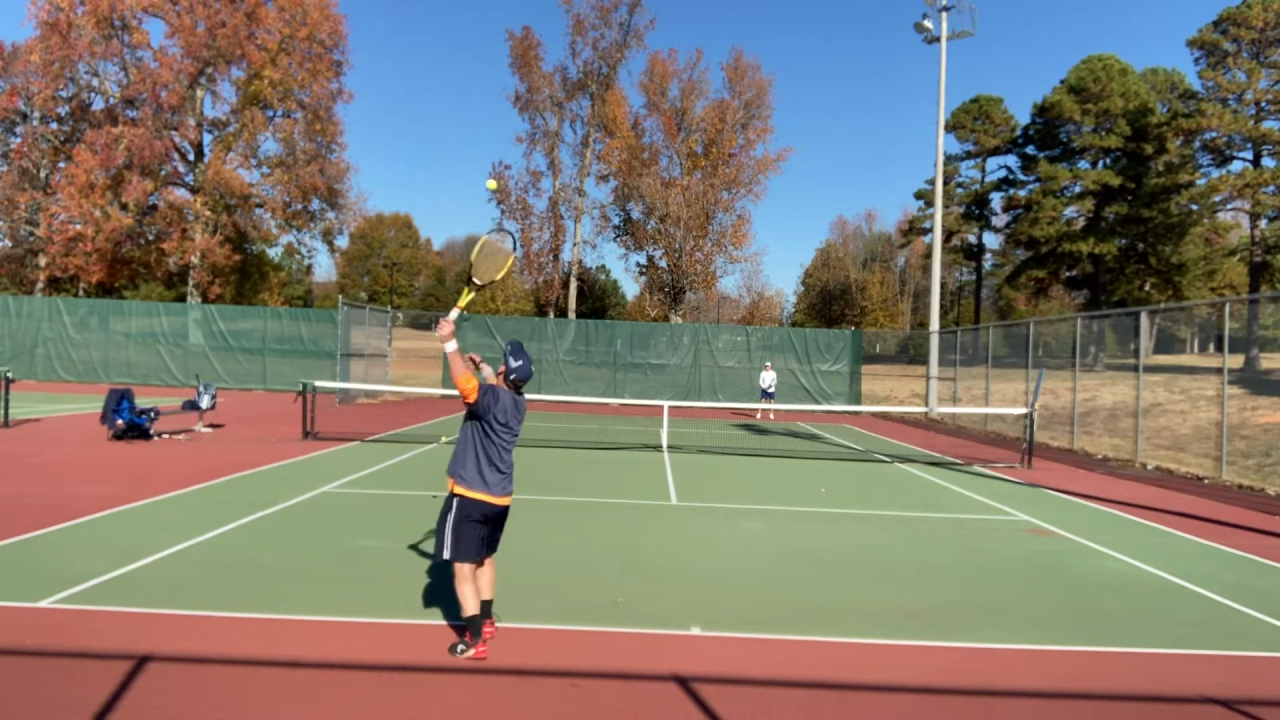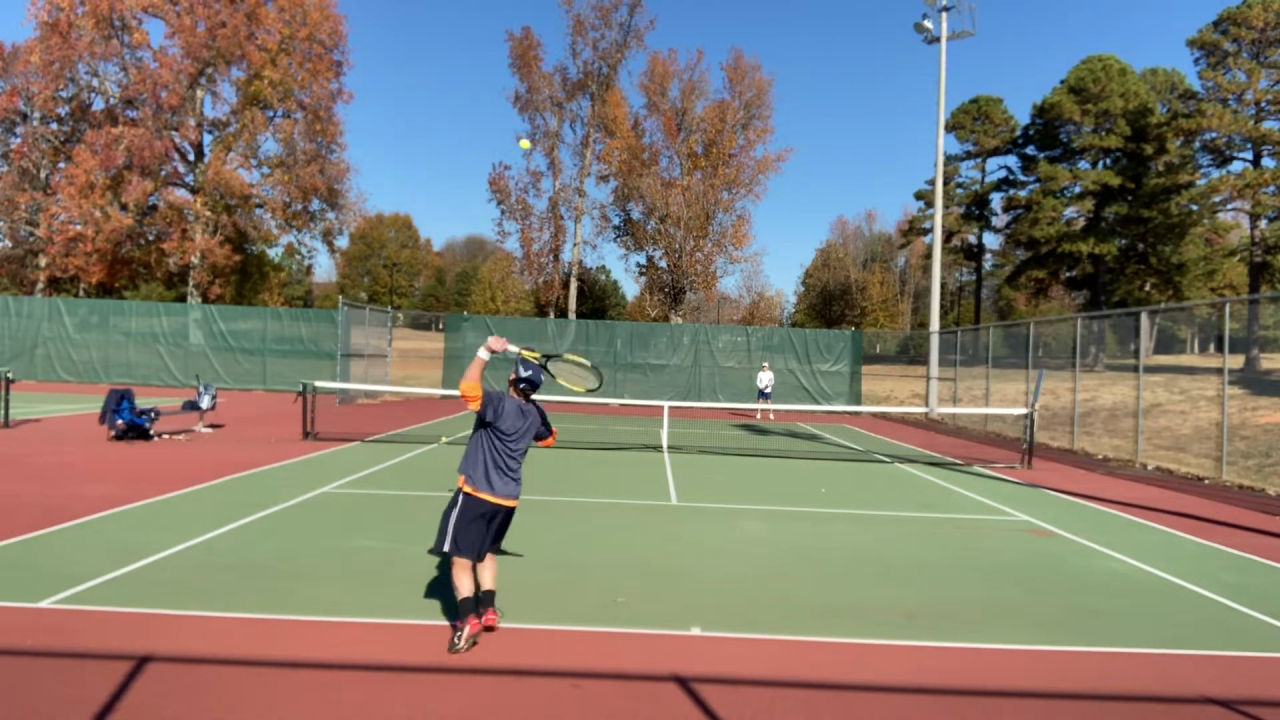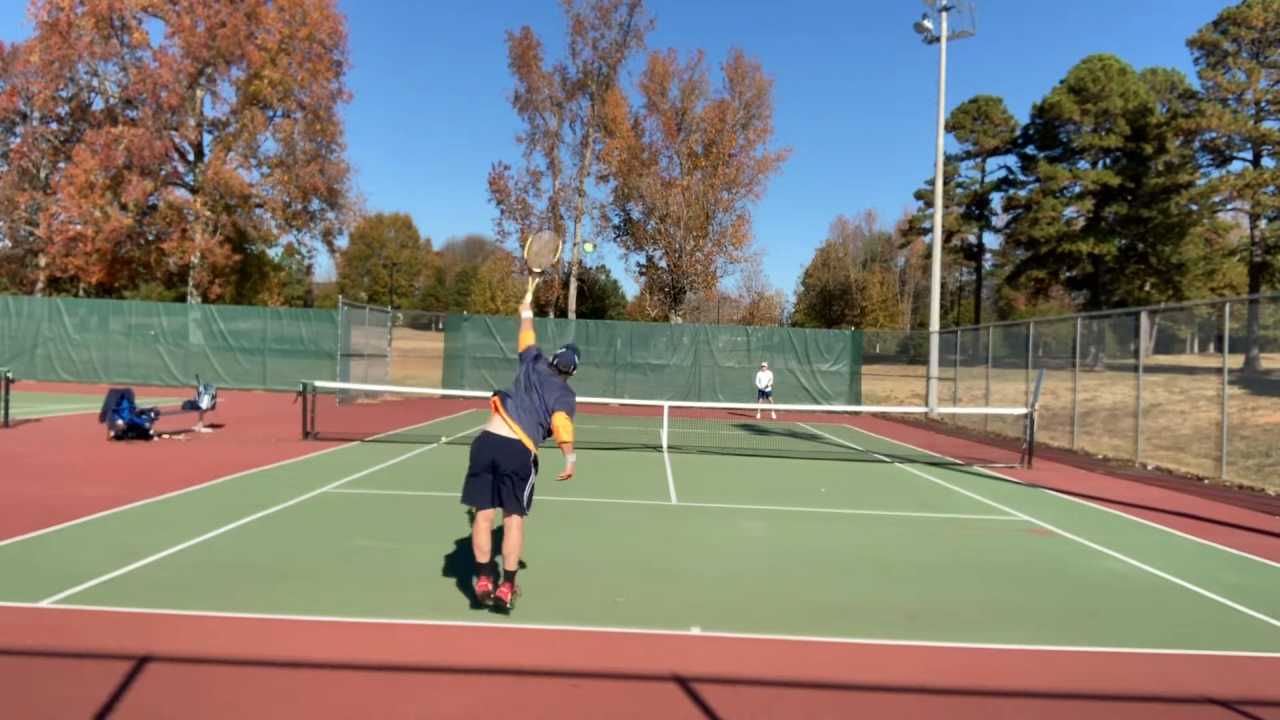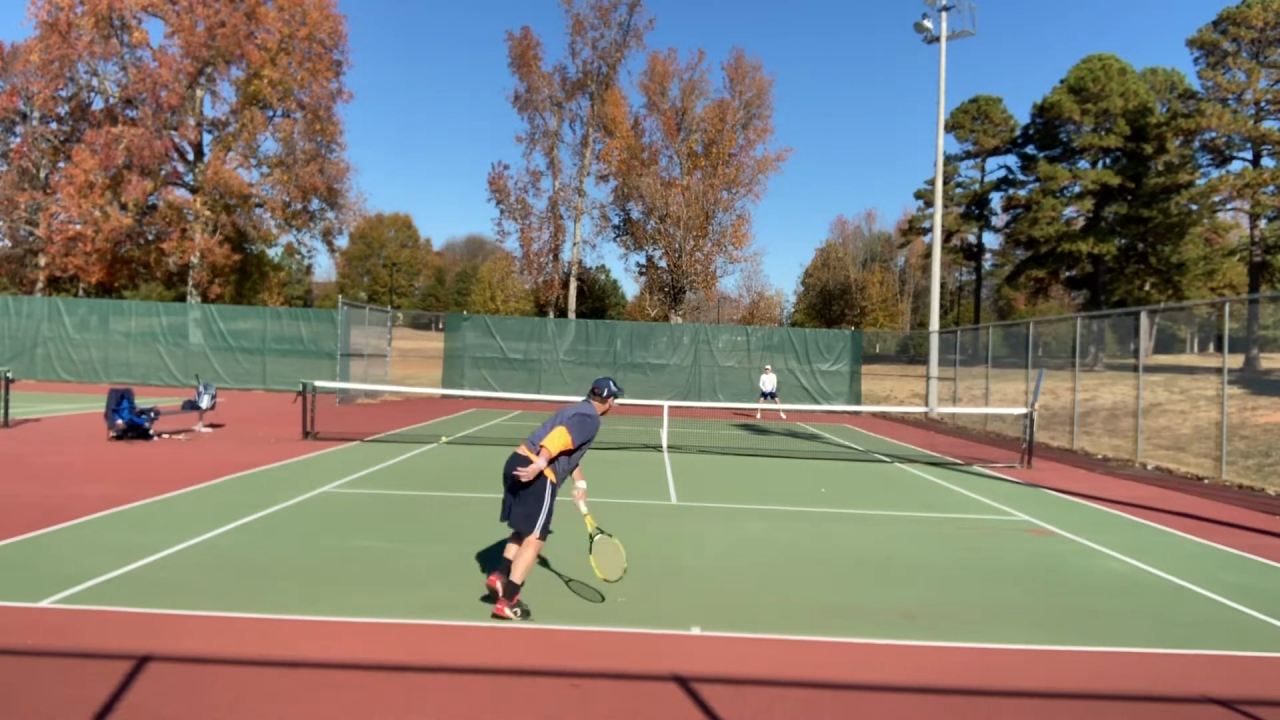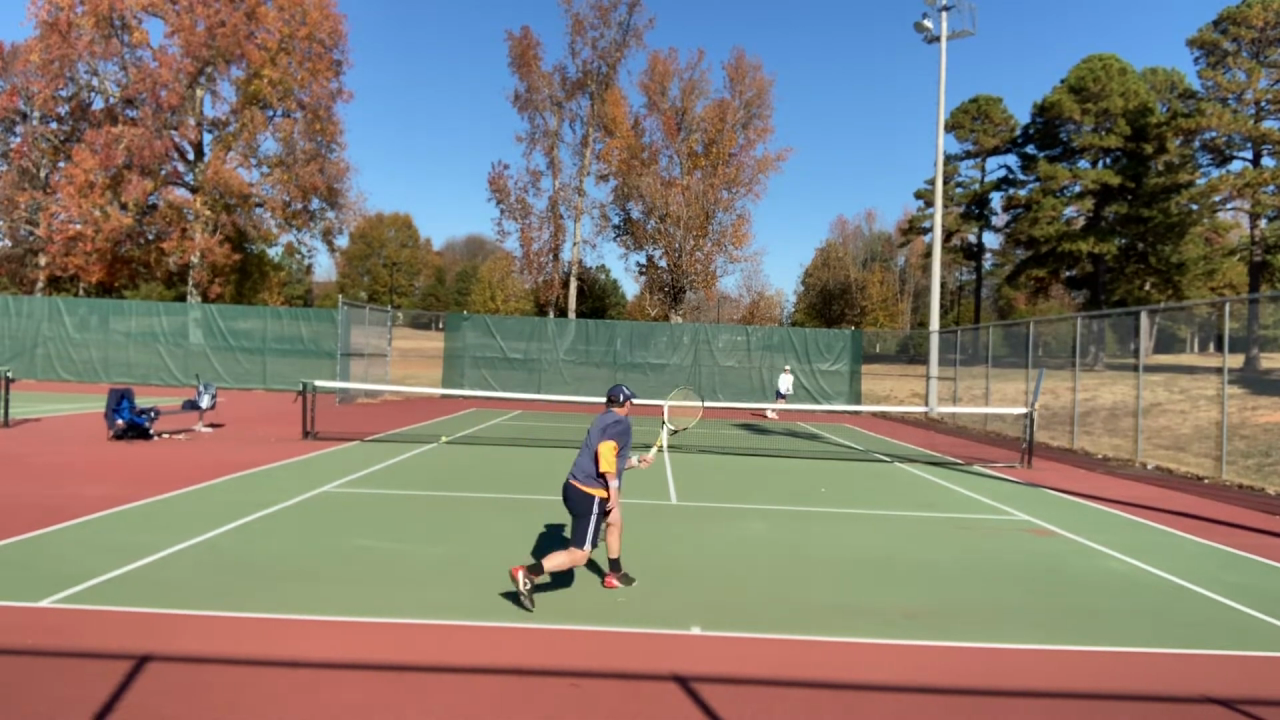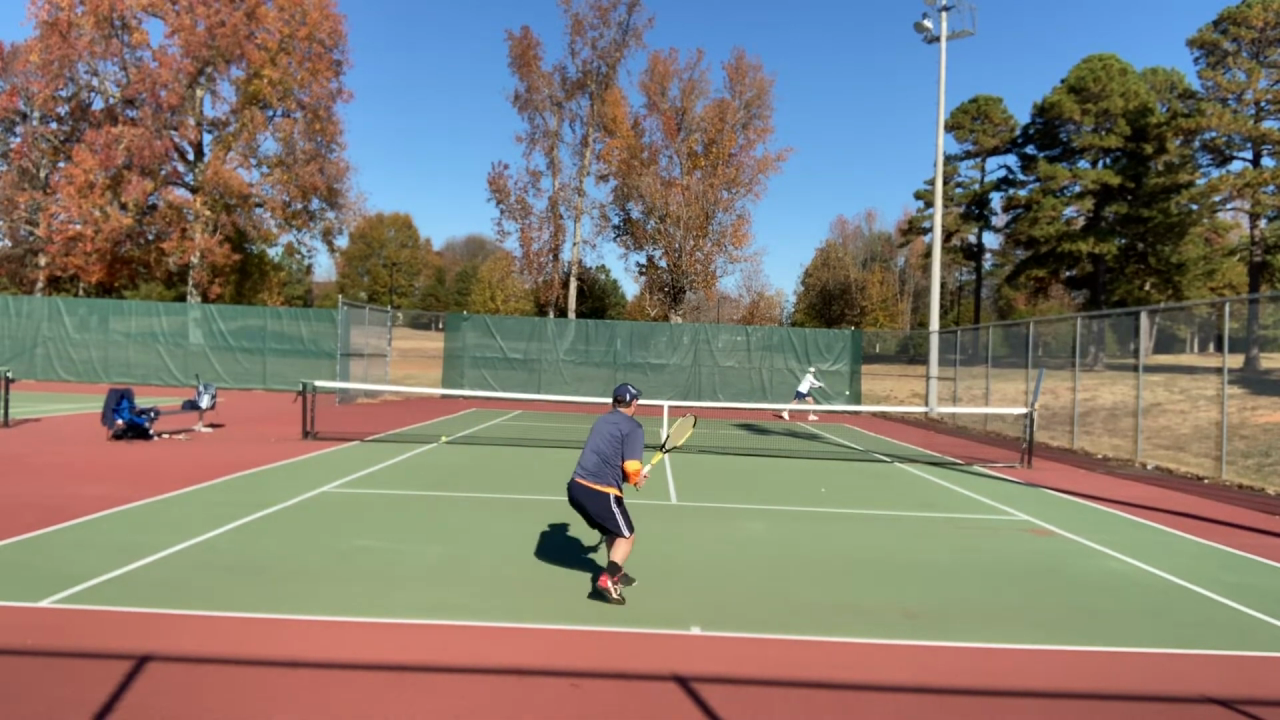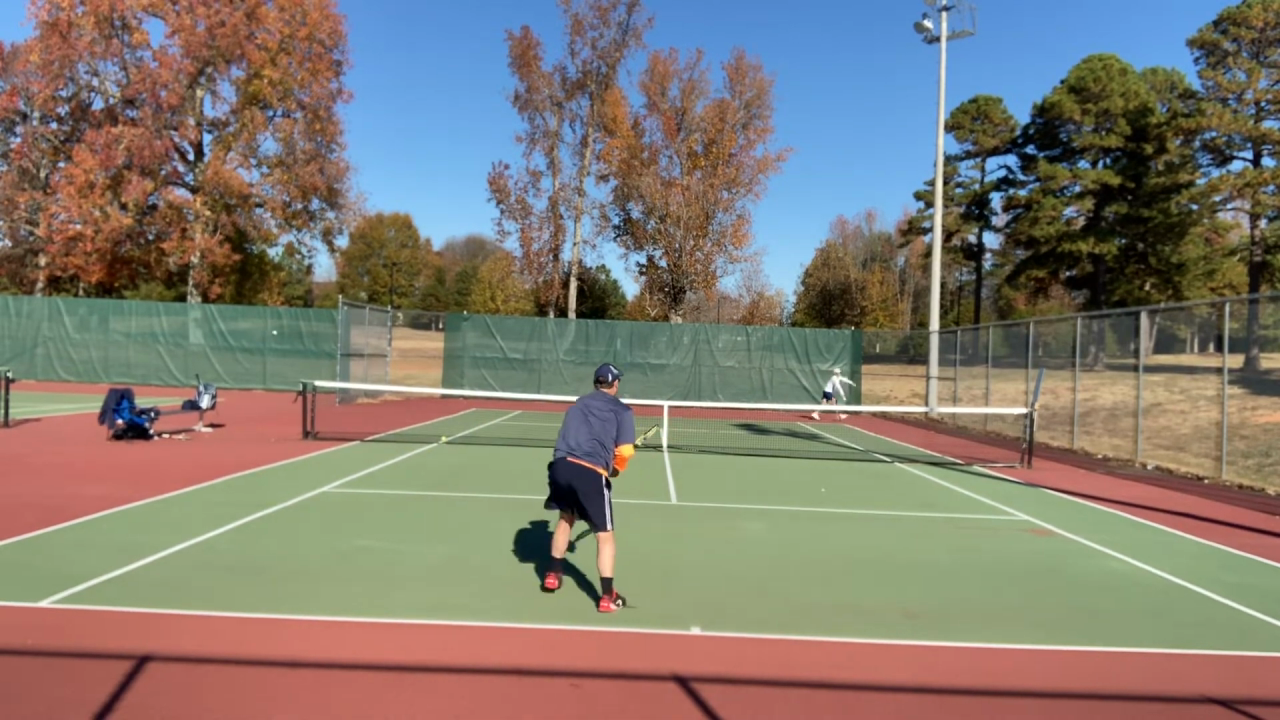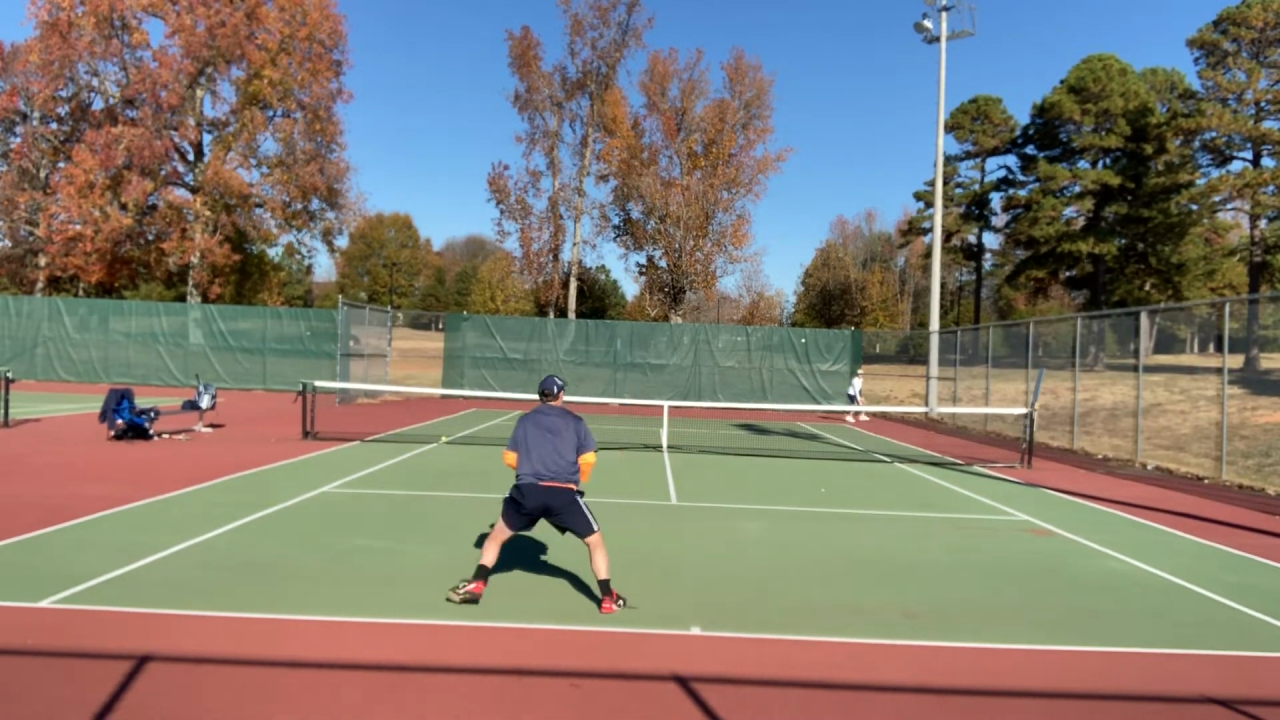
dt=0.3s
person 1, frame 1
left shoulder: (492, 398)
right shoulder: (518, 400)
left elbow: (464, 382)
left wrist: (449, 343)
right wrist: (483, 366)
left hip: (469, 495)
right hip: (500, 497)
left knee: (463, 568)
right knee: (485, 560)
left ankle: (475, 639)
right ankle: (485, 620)
person 1, frame 2
left shoulder: (500, 406)
right shoulder: (536, 413)
left elbow: (469, 390)
right elbow: (549, 437)
left wrist: (486, 351)
left hip: (476, 494)
right hip: (507, 497)
left knee: (460, 562)
right knee: (486, 554)
left ankle: (468, 617)
right ankle: (488, 609)
person 1, frame 3
left shoulder: (535, 364)
right shoulder: (565, 395)
left elbow: (526, 339)
right elbow: (561, 424)
left wrist: (526, 309)
right wrist: (570, 457)
left hip: (487, 441)
right hip: (518, 454)
left knee: (483, 514)
right knee: (514, 519)
left ankle: (483, 580)
right ankle: (506, 585)
person 1, frame 4
left shoulder: (575, 409)
right shoulder: (589, 420)
right elbow: (559, 439)
left wrist: (579, 483)
right wrist: (538, 465)
left hip: (517, 463)
right hip: (535, 474)
left knee: (523, 531)
right knee: (533, 540)
left ankle: (499, 577)
right ankle: (506, 600)
person 1, frame 5
left shoulder: (601, 421)
right shoulder: (622, 423)
right elbow: (606, 449)
left wrist: (634, 461)
right wrist: (613, 487)
left hip: (575, 488)
right hip: (589, 495)
left knee: (614, 518)
right knee: (578, 554)
left ankle: (615, 574)
right ankle: (526, 573)
person 1, frame 6
left shoulder: (602, 421)
right shoulder: (633, 427)
right elbow: (631, 467)
left wrist: (634, 476)
right wrist: (636, 479)
left hip: (577, 487)
right hip: (600, 493)
left knee: (613, 530)
right knee: (626, 536)
left ankle: (615, 575)
right ankle: (607, 580)
person 1, frame 7
left shoulder: (576, 404)
right shoulder: (622, 410)
right elbow: (624, 452)
right wrist: (615, 468)
left hip: (561, 467)
right hip: (591, 475)
left knee: (566, 520)
right knee: (605, 537)
left ankle: (553, 575)
right ankle: (607, 597)
person 1, frame 8
left shoulder: (525, 420)
right shoulder: (575, 421)
left elbow: (510, 458)
right elbow: (588, 460)
right wrist: (577, 479)
left hip: (527, 490)
right hip: (563, 492)
left knee: (496, 537)
right knee: (595, 542)
left ankle: (476, 584)
right ankle: (608, 598)
